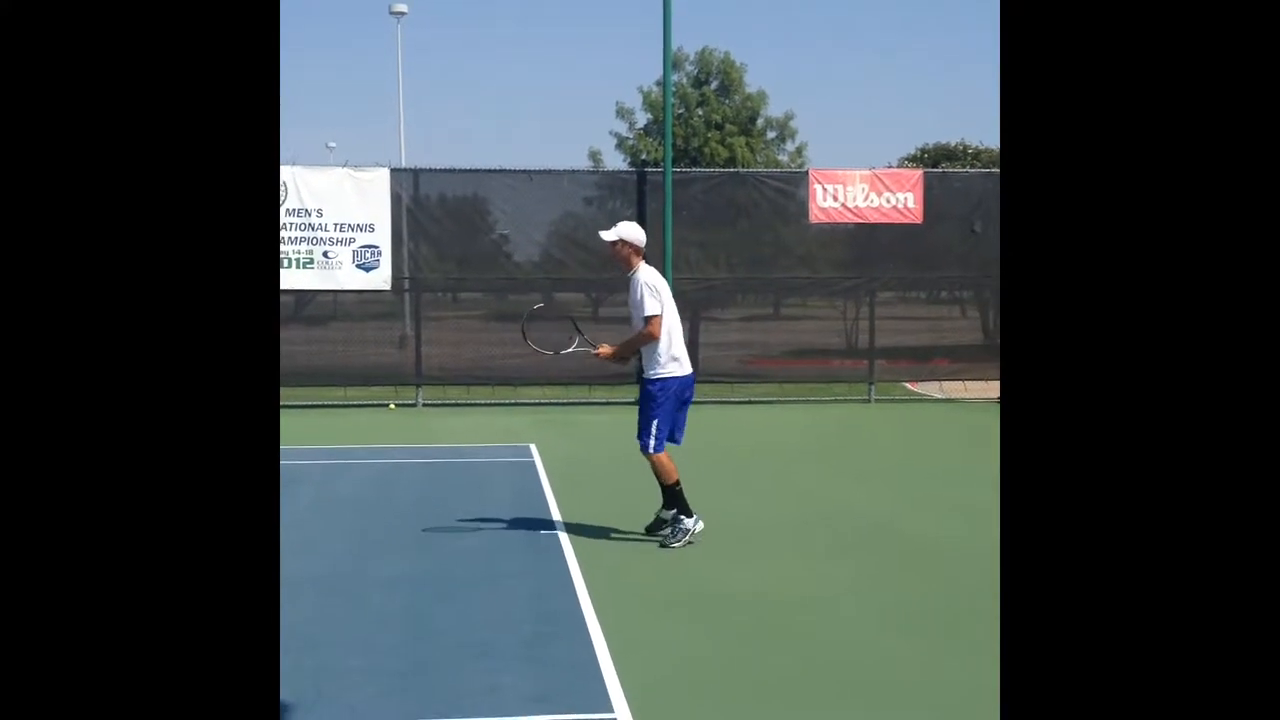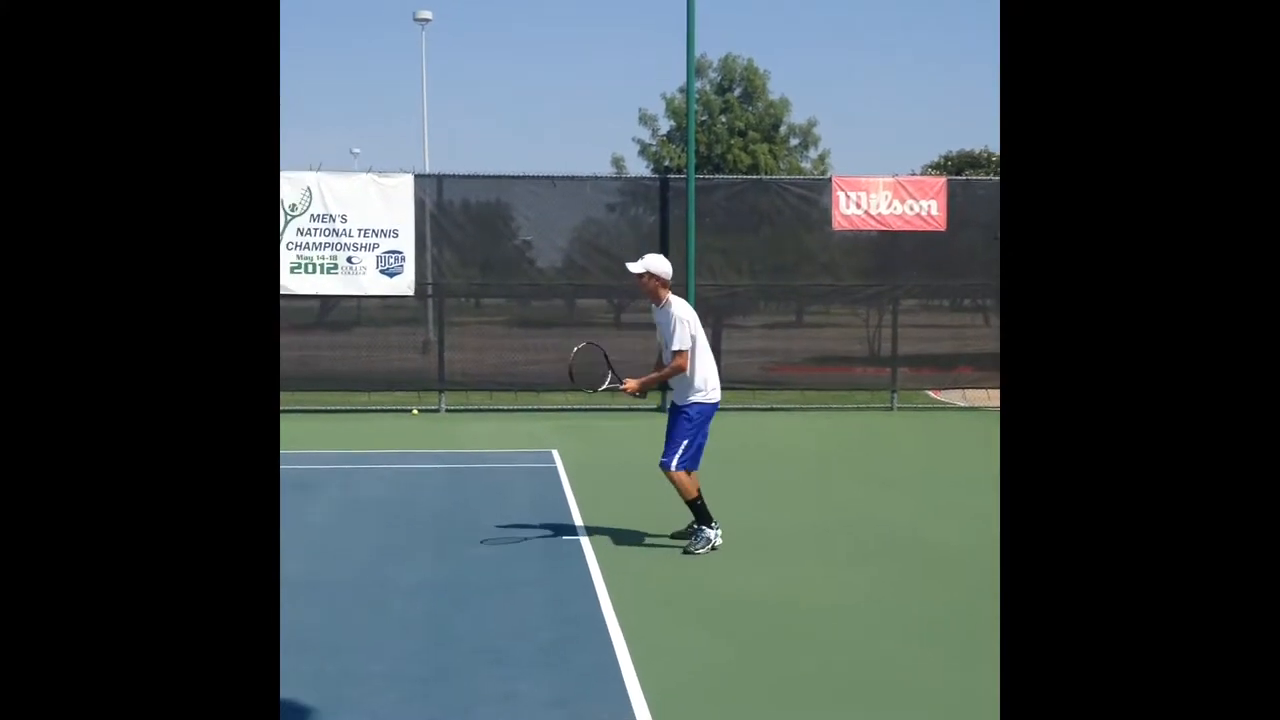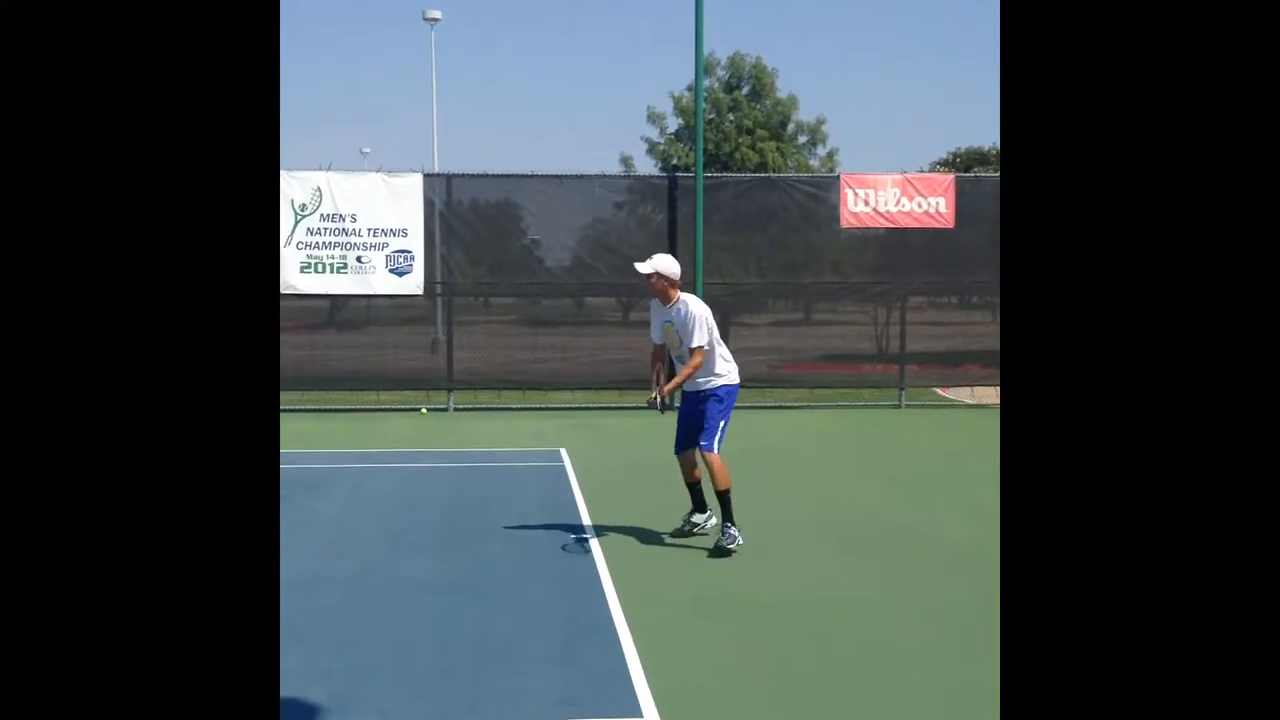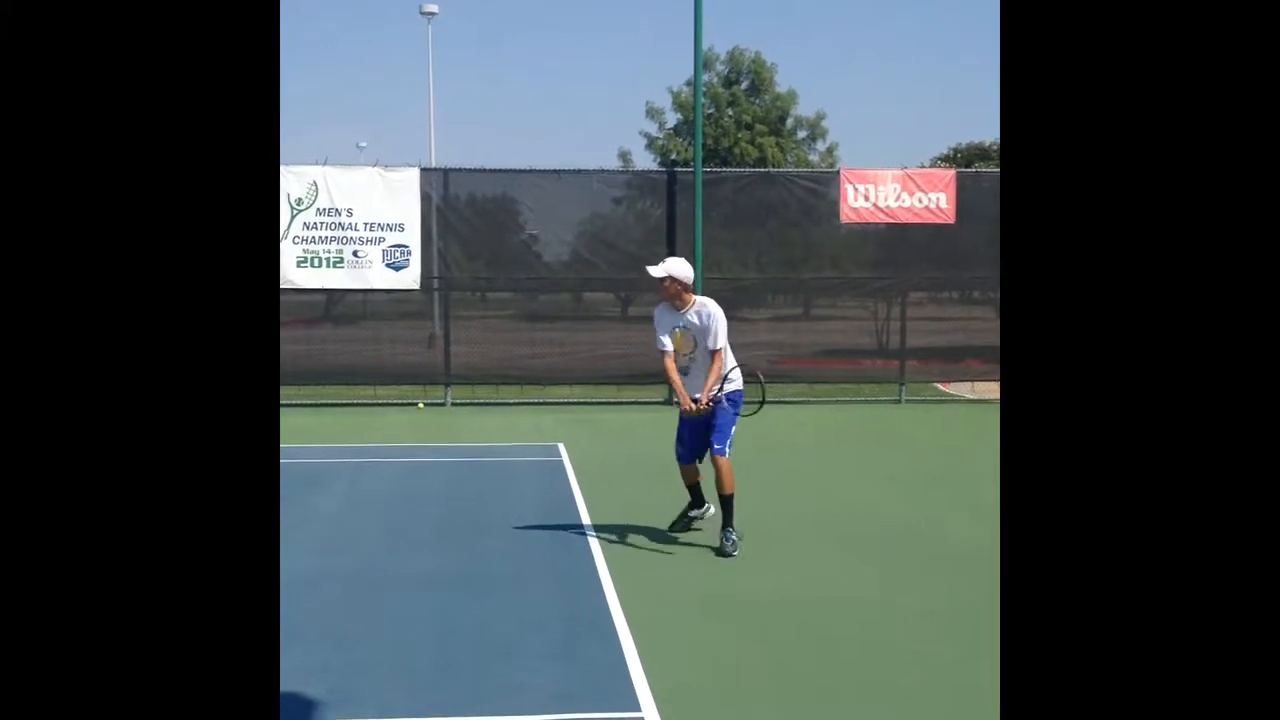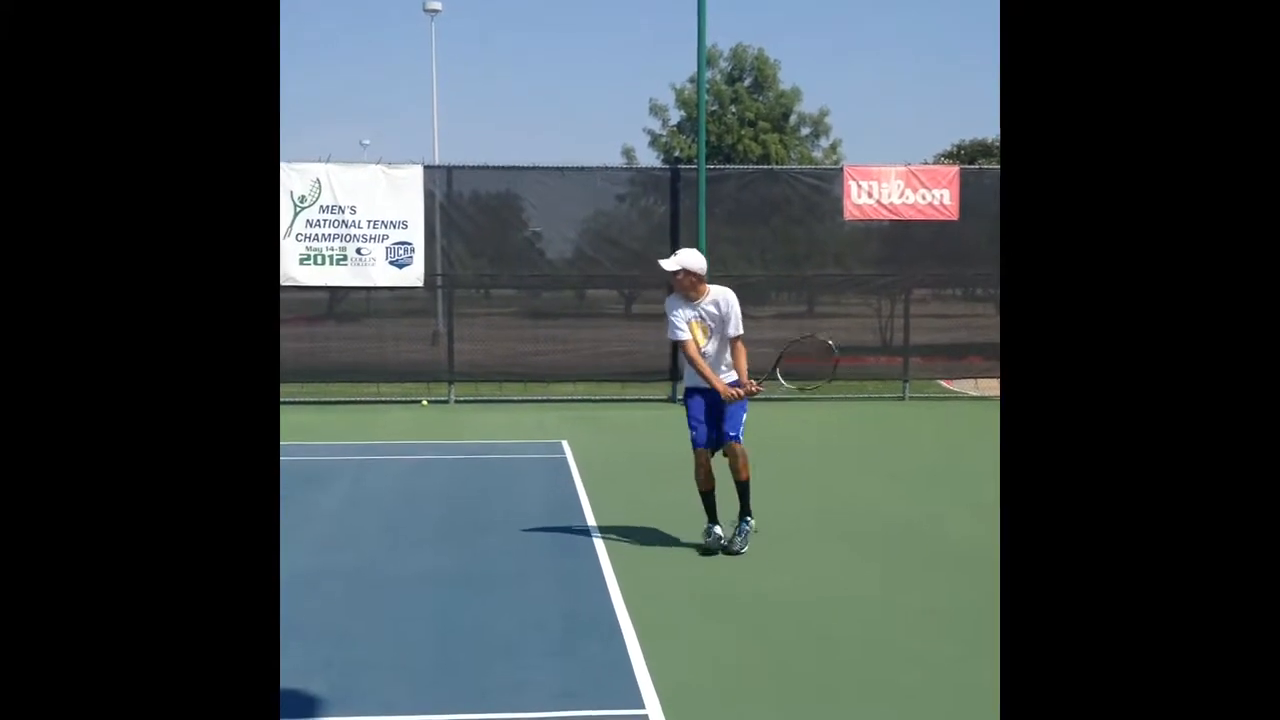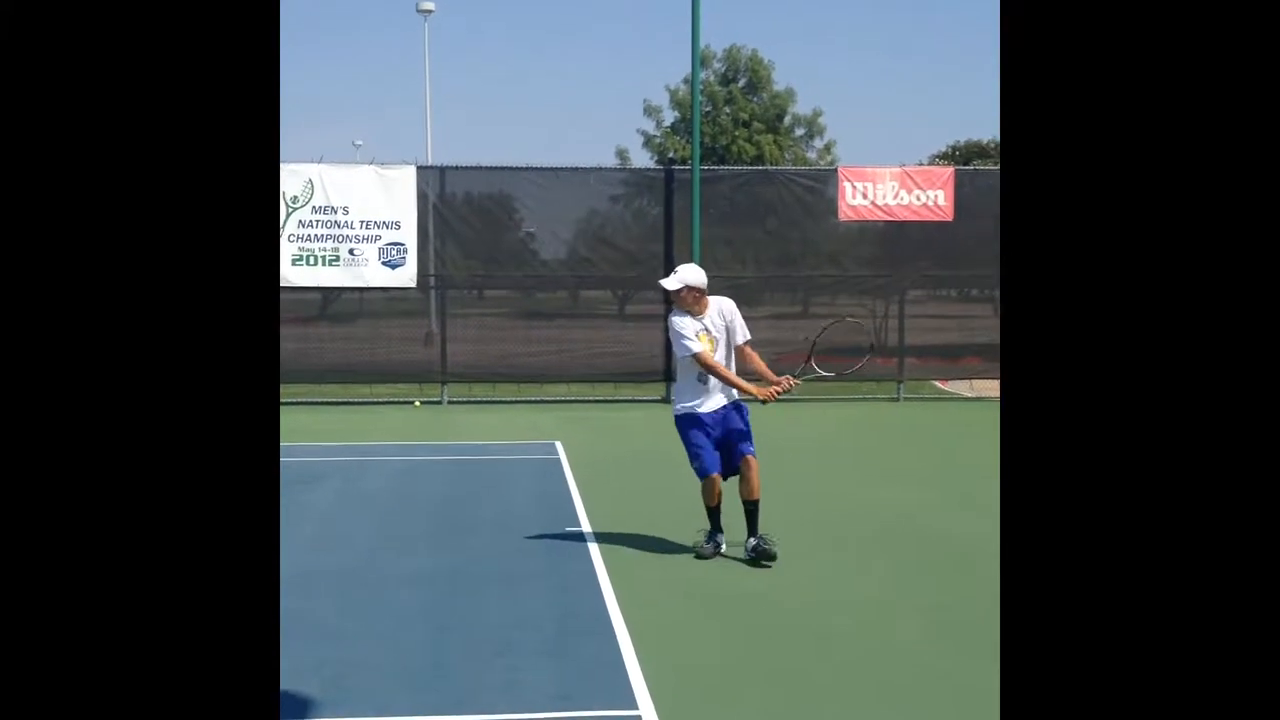
dt=0.2s
person 1, frame 1
left shoulder: (644, 280)
right shoulder: (640, 277)
left elbow: (653, 331)
left wrist: (616, 350)
right wrist: (624, 350)
left hip: (667, 375)
right hip: (666, 373)
left knee: (651, 447)
right knee: (653, 444)
left ankle: (687, 518)
right ankle: (672, 510)
person 1, frame 2
left shoulder: (677, 312)
right shoulder: (659, 309)
left elbow: (680, 365)
left wrist: (641, 384)
right wrist: (649, 383)
left hip: (700, 397)
right hip: (683, 397)
left knee: (673, 467)
right knee: (673, 462)
left ankle: (709, 528)
right ankle: (702, 518)
person 1, frame 3
left shoulder: (694, 308)
right shoulder: (656, 306)
left elbow: (696, 359)
right elbow: (658, 351)
left wrist: (668, 388)
right wrist: (658, 386)
left hip: (720, 384)
right hip: (688, 389)
left knee: (710, 451)
right knee: (683, 451)
left ankle: (729, 527)
right ankle: (701, 514)
person 1, frame 4
left shoulder: (709, 310)
right shoulder: (661, 313)
left elbow: (717, 359)
right elbow: (668, 362)
left wrist: (707, 394)
right wrist: (683, 398)
left hip: (725, 391)
right hip: (689, 394)
left knee: (719, 455)
right knee: (684, 460)
left ankle: (729, 529)
right ankle: (699, 504)
person 1, frame 5
left shoulder: (724, 297)
right shoulder: (673, 305)
left elbow: (736, 345)
right elbow: (691, 354)
left wrist: (743, 381)
right wrist: (719, 386)
left hip: (730, 384)
right hip: (698, 387)
left knee: (733, 443)
right knee: (700, 450)
left ankle: (745, 518)
right ankle: (713, 526)
person 1, frame 6
left shoulder: (724, 307)
right shoulder: (677, 321)
left elbow: (745, 352)
right elbow: (710, 366)
left wrist: (773, 379)
right wrist: (754, 391)
left hip: (726, 404)
right hip: (691, 411)
left knee: (747, 460)
right knee: (710, 475)
left ankle: (753, 537)
right ankle: (715, 532)
